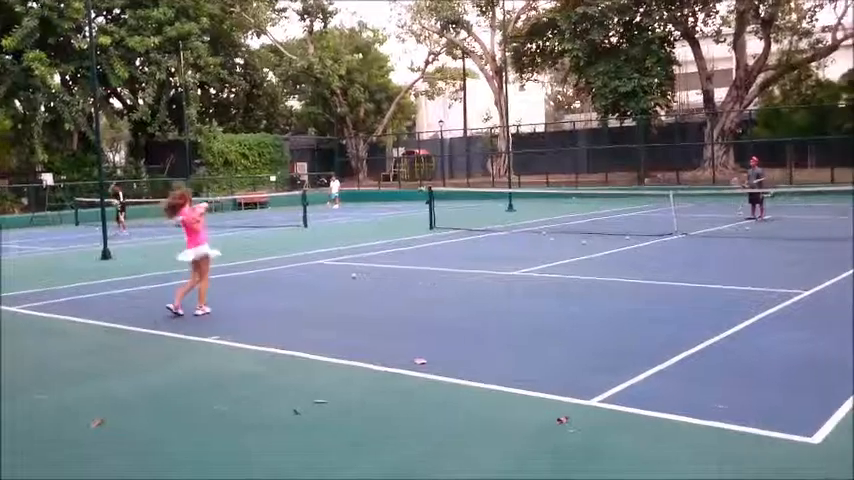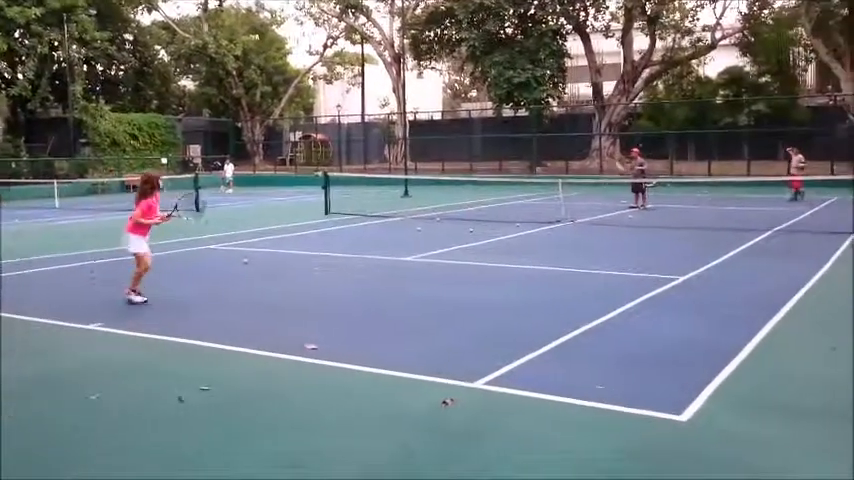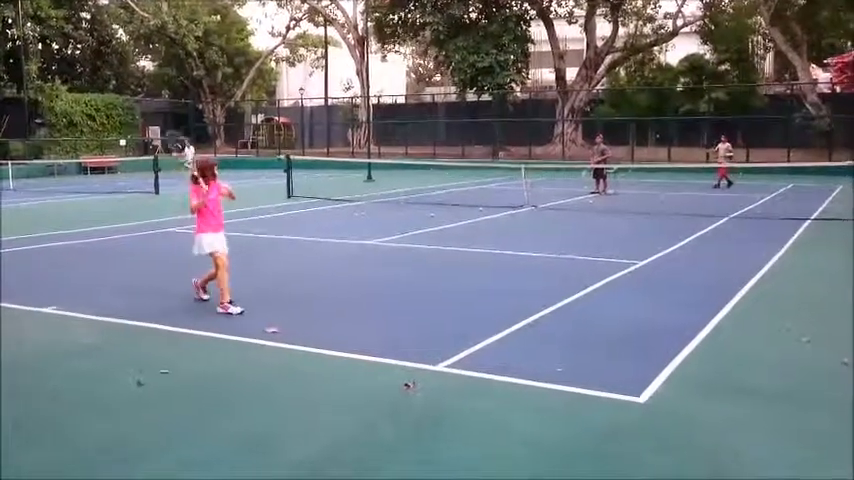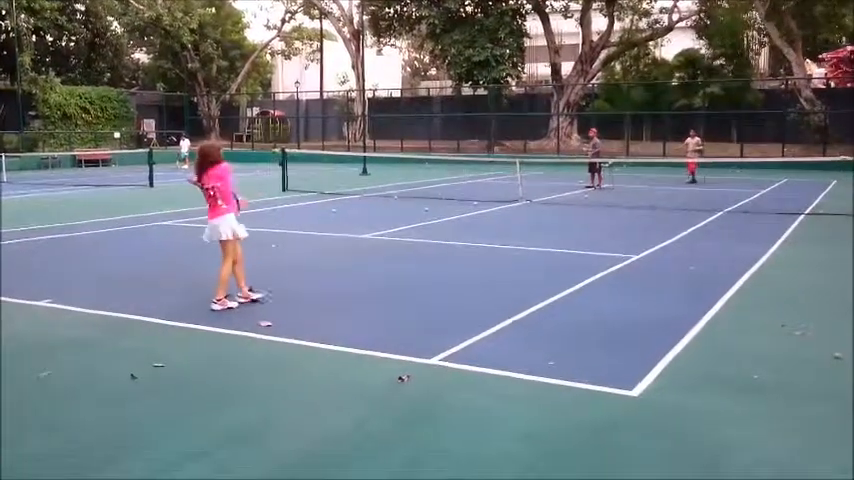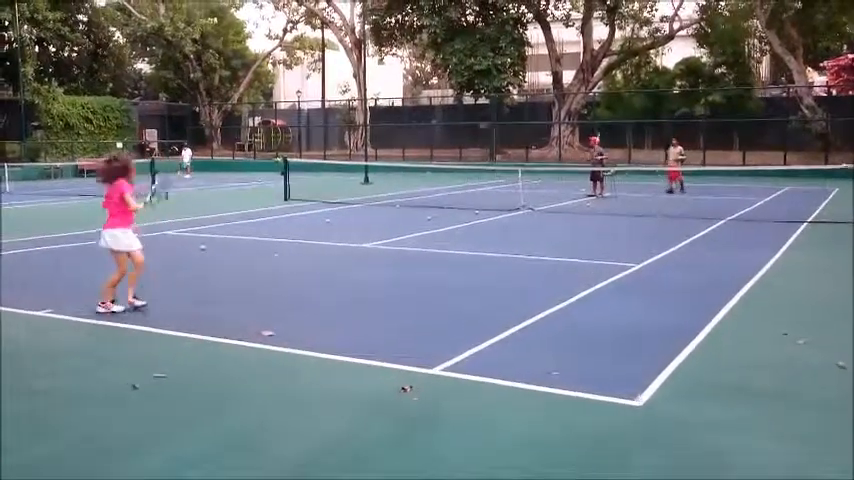
dt=1s
person 1, frame 1
left shoulder: (190, 210)
right shoulder: (184, 214)
left elbow: (203, 206)
right elbow: (197, 230)
left wrist: (201, 208)
right wrist: (200, 213)
left hip: (194, 248)
right hip: (199, 247)
left knee: (195, 279)
right knee: (204, 278)
left ankle: (176, 304)
right ankle: (201, 306)
person 1, frame 2
left shoulder: (155, 196)
right shoulder: (146, 200)
left elbow: (155, 213)
right elbow: (135, 219)
left wrist: (162, 216)
right wrist: (152, 222)
left hip: (143, 234)
right hip: (135, 234)
left knee: (141, 264)
right knee: (146, 264)
left ankle: (134, 291)
right ankle: (131, 291)
person 1, frame 3
left shoulder: (216, 184)
right shoulder: (196, 188)
left elbow: (232, 197)
right elbow: (193, 209)
left wrist: (228, 191)
right wrist: (203, 196)
left hip: (218, 232)
right hip: (206, 234)
left knee: (220, 268)
right knee: (223, 264)
left ankle: (200, 284)
right ankle: (225, 303)
person 1, frame 4
left shoulder: (203, 177)
right shoulder: (224, 167)
left elbow: (211, 200)
left hip: (216, 219)
right hip: (225, 218)
left knee: (237, 256)
right knee: (229, 259)
left ankle: (244, 292)
right ankle: (219, 299)
person 1, frame 5
left shoulder: (113, 184)
right shoulder: (123, 184)
left elbow: (106, 204)
right elbow: (132, 207)
right wrist: (140, 205)
left hip: (123, 230)
right hip: (116, 231)
left knee: (139, 261)
right knee: (122, 269)
left ankle: (131, 297)
right ankle: (105, 303)
